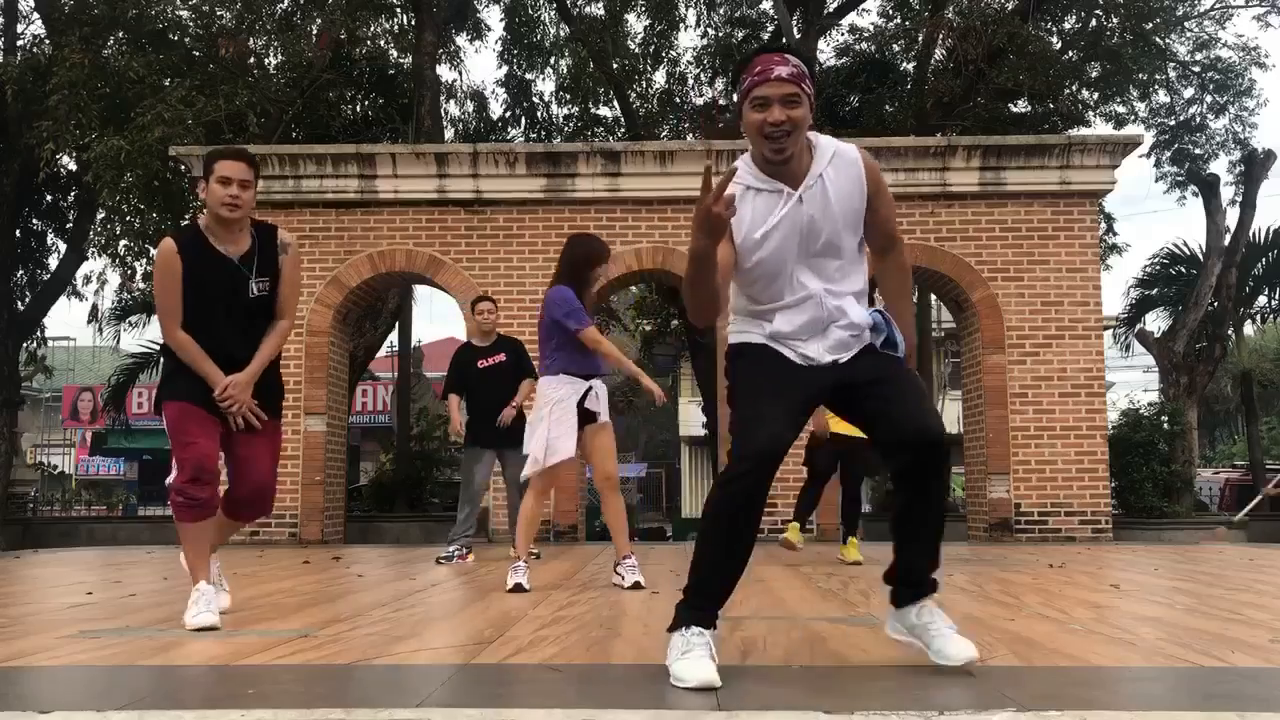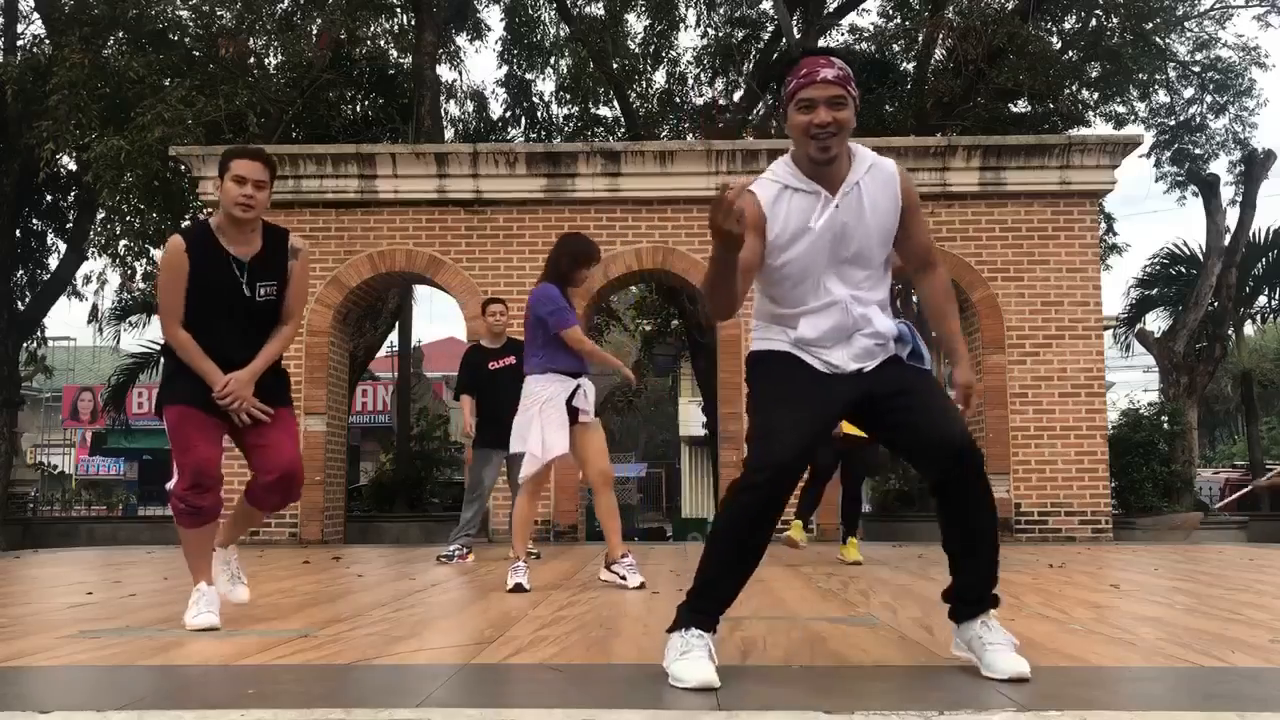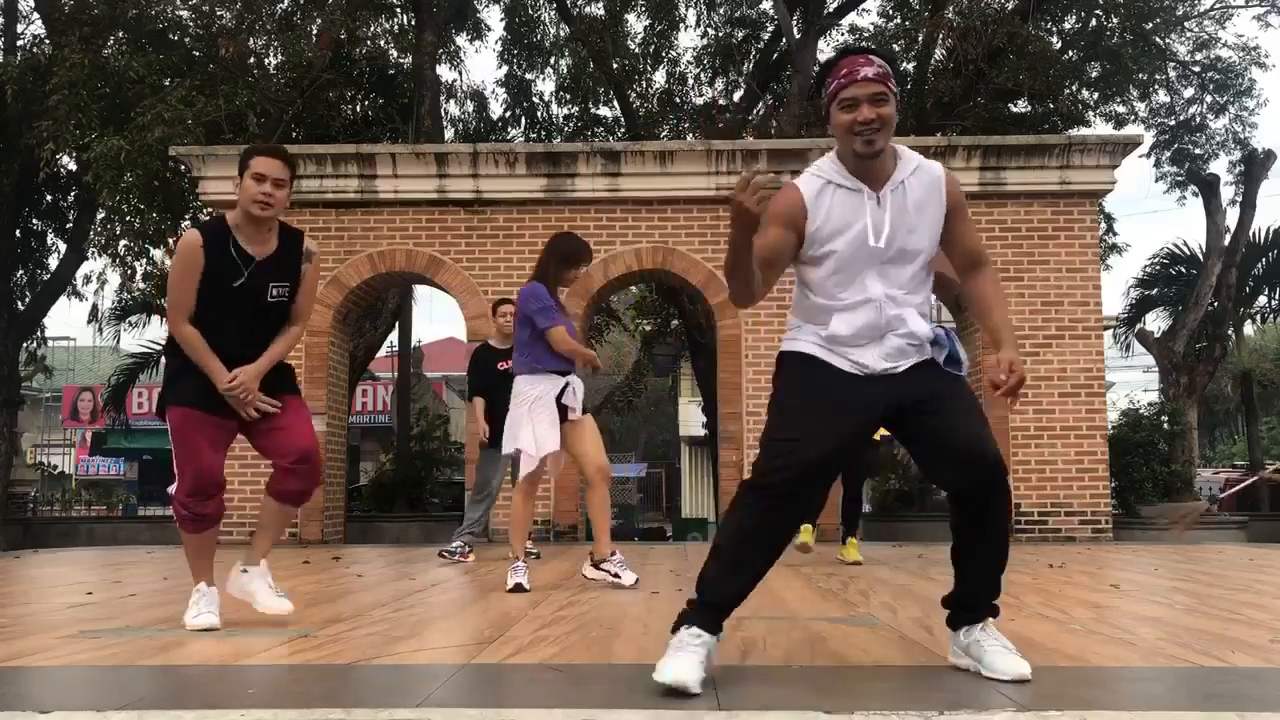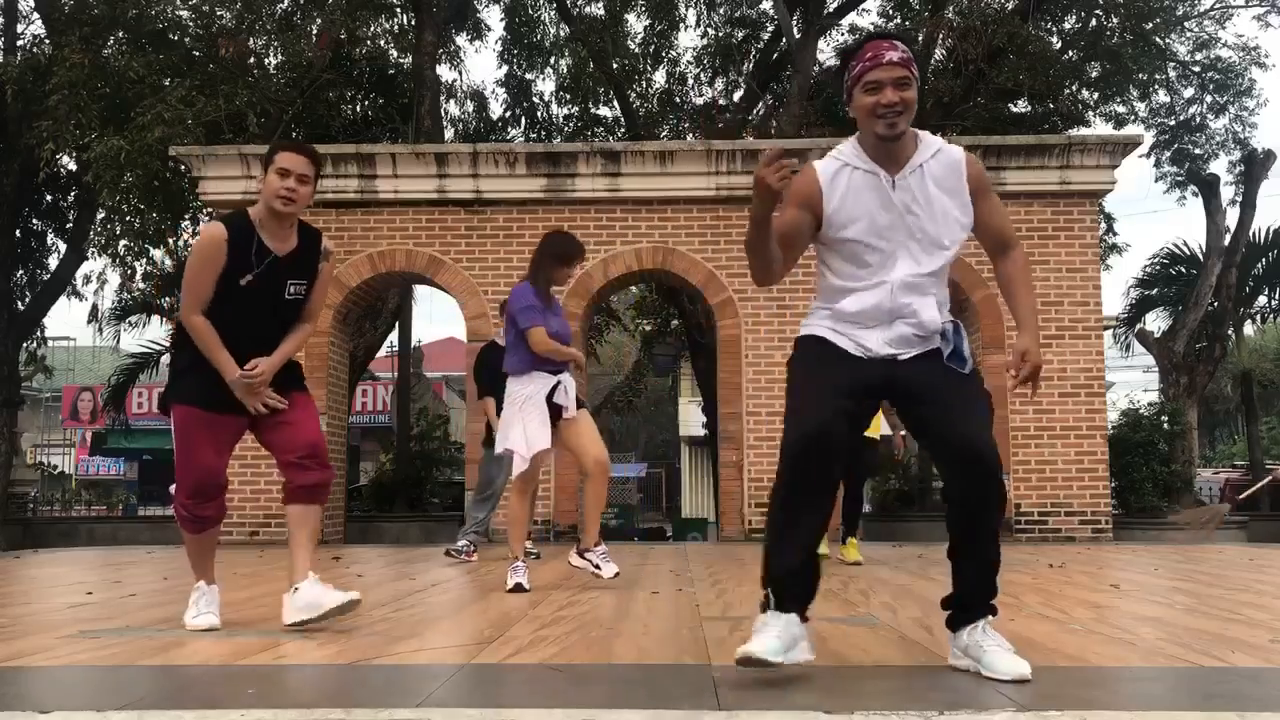
dt=0.1s
person 1, frame 1
left shoulder: (856, 168)
right shoulder: (727, 197)
left elbow: (888, 250)
right elbow: (703, 312)
left wrist: (907, 337)
right wrist: (705, 242)
left hip: (856, 344)
right hip: (769, 352)
left knee: (925, 447)
right knee: (749, 469)
left ankle: (912, 604)
right ankle: (692, 627)
person 1, frame 2
left shoulder: (890, 181)
right shoulder: (759, 200)
left elbow: (926, 268)
right elbow: (721, 310)
left wrist: (959, 356)
right wrist: (724, 246)
left hip: (879, 352)
right hip: (791, 359)
left knee: (958, 457)
right knee: (767, 478)
left ankle: (974, 618)
right ankle: (694, 628)
person 1, frame 3
left shoulder: (936, 183)
right shoulder: (798, 197)
left elbow: (975, 268)
right elbow: (745, 294)
left wrist: (1005, 347)
right wrist: (742, 231)
left hip: (916, 360)
right hip: (822, 361)
left knee: (982, 472)
right knee: (780, 482)
left ankle: (973, 625)
right ankle: (697, 628)
person 1, frame 4
left shoulder: (960, 169)
right shoulder: (818, 180)
left elbow: (1006, 248)
right elbow: (767, 274)
left wrist: (1027, 333)
right wrist: (763, 208)
left hip: (927, 345)
right hip: (839, 345)
left knee: (976, 465)
right knee: (810, 449)
left ankle: (971, 625)
right ankle: (784, 614)
person 2, frame 1
left shoulder: (279, 246)
right shoulder: (176, 249)
left elbow: (284, 319)
right elbow: (172, 329)
left wrist: (249, 379)
right wrist: (219, 383)
left hip: (256, 380)
right hip: (193, 380)
left knee: (258, 487)
right knee: (197, 474)
left ankle: (203, 555)
right ankle: (201, 588)
person 2, frame 2
left shoulder: (289, 248)
right shoulder: (184, 246)
left elbow: (289, 322)
right elbow: (173, 328)
left wrist: (249, 376)
right wrist: (219, 383)
left hip: (261, 380)
right hip: (194, 381)
left knee: (283, 474)
right knee: (198, 479)
left ankle: (224, 546)
right ankle: (203, 589)
person 2, frame 3
left shoulder: (301, 251)
right shoulder: (199, 241)
left elbow: (296, 323)
right elbow: (180, 321)
left wrist: (260, 371)
right wrist: (224, 382)
left hip: (265, 375)
right hip: (197, 379)
left knee: (302, 459)
right knee: (199, 483)
left ankle: (252, 567)
right ankle: (204, 589)
person 2, frame 4
left shoulder: (318, 249)
right shoulder: (220, 235)
left elbow: (307, 321)
right elbow: (192, 314)
left wrist: (271, 365)
right wrist: (233, 378)
left hip: (275, 373)
right hip: (206, 376)
left knee: (310, 459)
right knee: (201, 484)
left ankle: (302, 587)
right ankle: (204, 588)
person 3, frame 1
left shoulder: (575, 298)
right shoulder: (561, 296)
right elbow: (596, 342)
right wrist: (641, 375)
left hip: (589, 394)
right hip: (560, 393)
left knee: (608, 478)
right knee: (543, 480)
left ankle: (623, 560)
right ankle: (519, 563)
person 3, frame 2
left shoulder: (559, 298)
right shoulder: (546, 294)
right elbow: (579, 342)
right wrist: (621, 367)
left hip: (577, 393)
right hip: (548, 391)
left knee: (603, 476)
right knee: (535, 481)
left ankle: (617, 559)
right ankle: (518, 564)
person 3, frame 3
left shoulder: (553, 300)
right shoulder: (535, 293)
right elbow: (562, 343)
right wrist: (590, 354)
left hip: (568, 391)
right hip: (537, 391)
left knee: (598, 471)
right knee: (529, 480)
left ankle: (603, 557)
right ankle: (518, 563)
person 3, frame 4
left shoulder: (552, 302)
right shoulder: (524, 293)
right elbow: (540, 344)
right wrist: (575, 354)
left hip: (562, 390)
right hip: (530, 391)
left knee: (599, 462)
right knee: (525, 480)
left ankle: (588, 547)
right ankle: (517, 564)
person 4, frame 1
left shoulder: (513, 347)
right shoulder: (464, 354)
left elbow: (529, 379)
right elbow: (453, 390)
left wrist: (514, 406)
right wrist: (455, 416)
left hip: (514, 431)
right hip: (480, 434)
left knee: (520, 489)
right knee: (472, 488)
right ankle: (460, 544)
person 4, frame 2
left shoulder: (520, 348)
right shoulder: (473, 355)
right elbow: (465, 392)
right wrist: (468, 418)
right hip: (488, 435)
right knee: (478, 488)
right ankle: (461, 543)
person 4, frame 3
right shoulder: (482, 355)
right elbow: (477, 394)
right wrist: (481, 422)
right hip: (497, 434)
right knee: (486, 488)
left ankle: (522, 539)
right ankle: (464, 541)
person 4, frame 4
right shoulder: (488, 353)
right elbow: (486, 394)
right wrist: (495, 423)
right knee: (490, 486)
left ankle: (523, 538)
right ankle: (469, 539)
